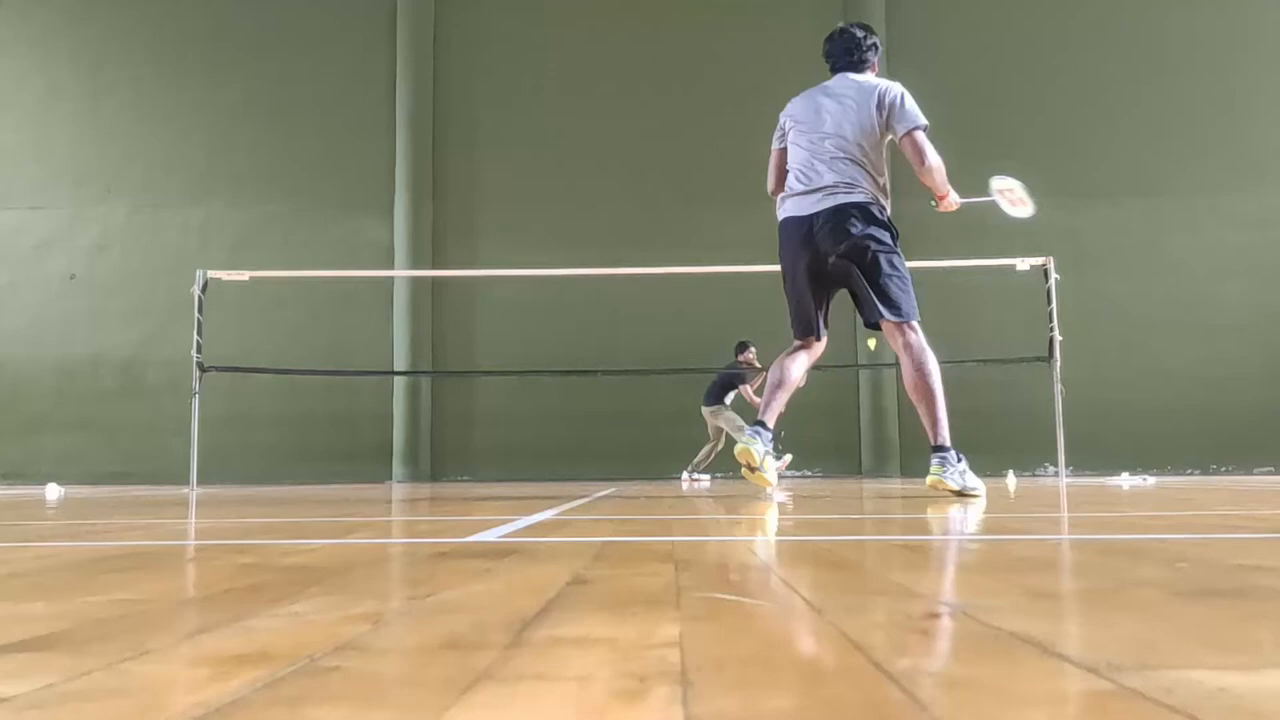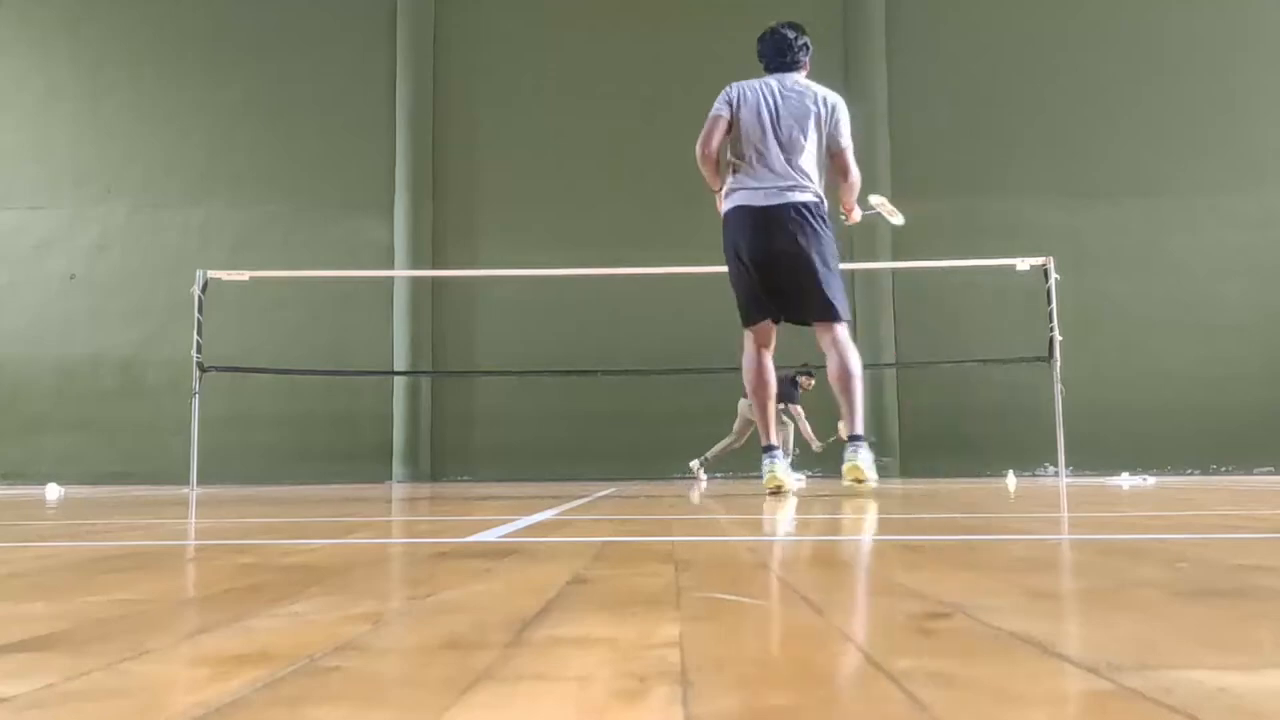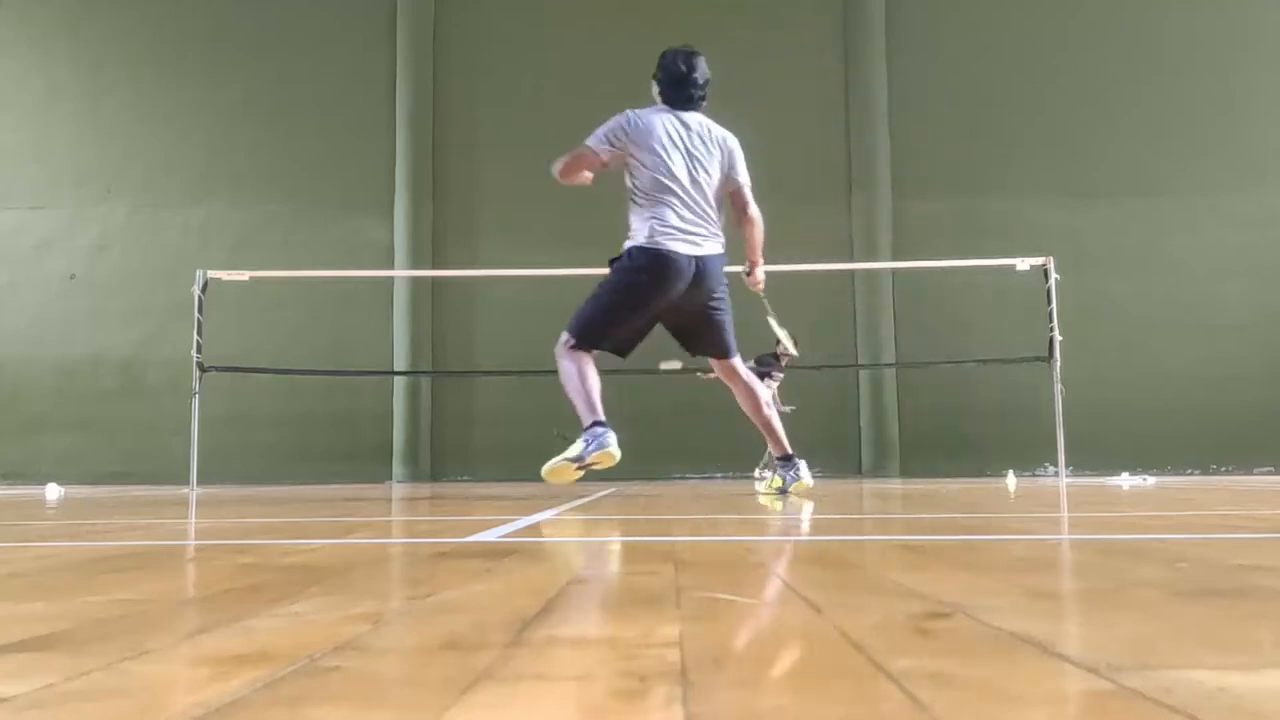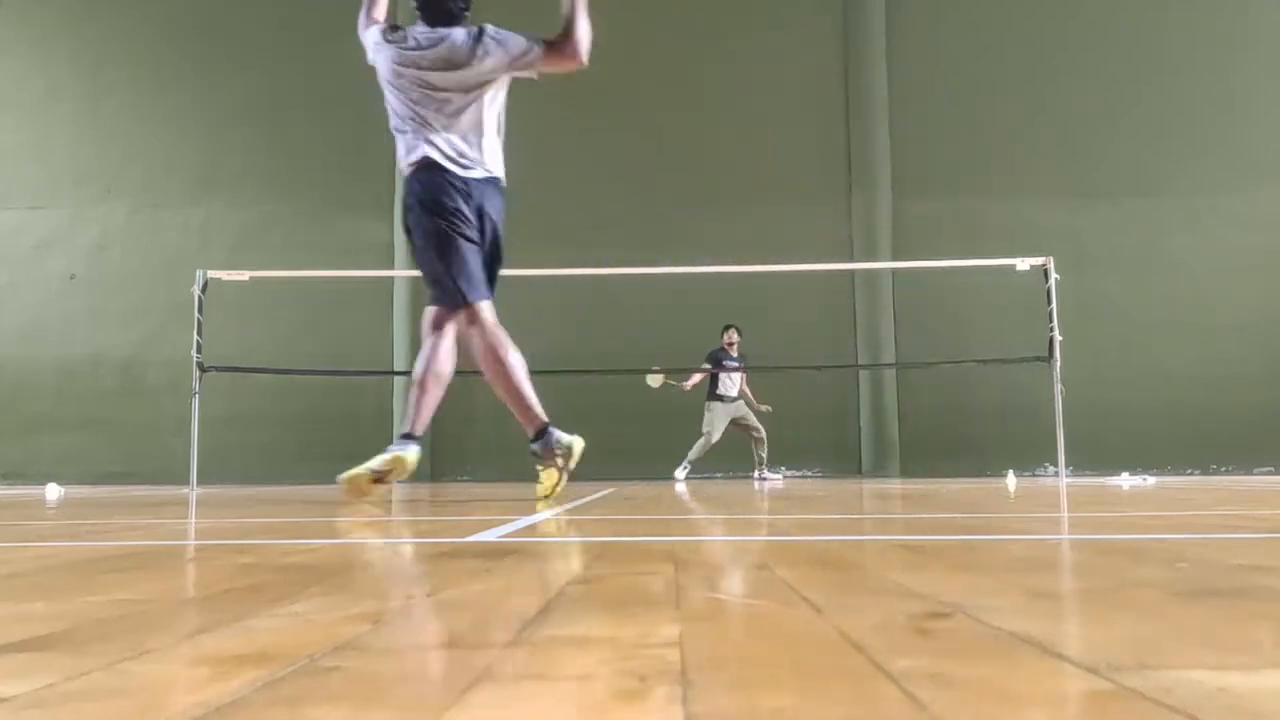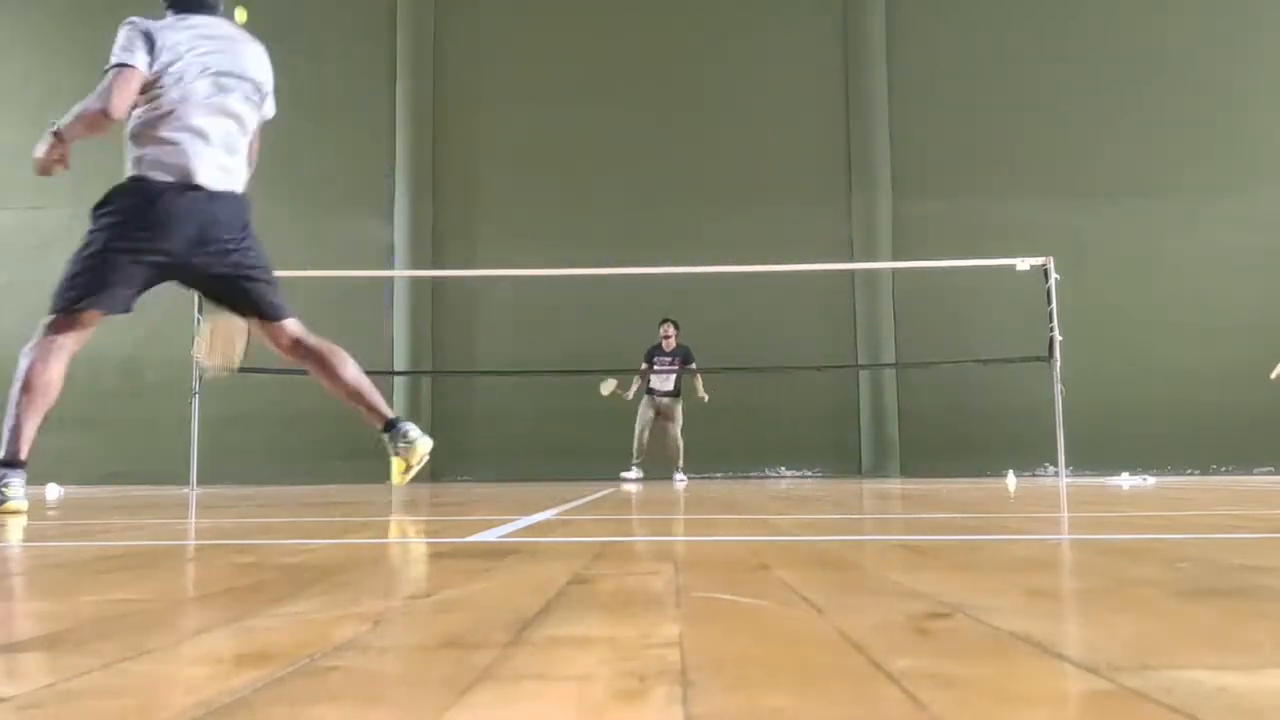
dt=0.4s
person 1, frame 1
left shoulder: (795, 107)
right shoulder: (888, 93)
left elbow: (776, 183)
right elbow: (926, 161)
right wrist: (945, 194)
left hip: (796, 226)
right hip: (854, 217)
left knee: (808, 344)
right knee: (906, 335)
left ankle: (760, 432)
right ankle: (944, 458)
person 1, frame 2
left shoulder: (737, 92)
right shoulder: (828, 100)
left elbow: (706, 153)
right elbow: (848, 176)
left wrist: (723, 191)
right wrist: (850, 207)
left hip: (746, 219)
right hip: (800, 215)
left knee: (759, 341)
right knee: (834, 335)
left ankle: (772, 455)
right ankle: (855, 444)
person 1, frame 3
left shoulder: (635, 125)
right shoulder: (723, 139)
left elbow: (565, 171)
right elbow: (749, 213)
left wrist: (586, 170)
right wrist: (755, 264)
left hip: (652, 258)
right hip: (707, 264)
left knee: (572, 347)
right knee: (732, 368)
left ankle: (596, 434)
right ankle: (790, 466)
person 1, frame 4
left shoulder: (389, 46)
right shoulder: (491, 46)
right elbow: (573, 55)
left hip: (436, 190)
right hip: (487, 194)
left knee: (476, 320)
right knee: (444, 323)
left ankle: (546, 439)
right ankle: (406, 445)
person 1, frame 5
right shoulder: (255, 54)
left elbow: (110, 109)
left wrist: (58, 137)
left hip: (154, 200)
right hip: (224, 210)
left knee: (58, 329)
right knee: (288, 335)
right ankle: (396, 430)
